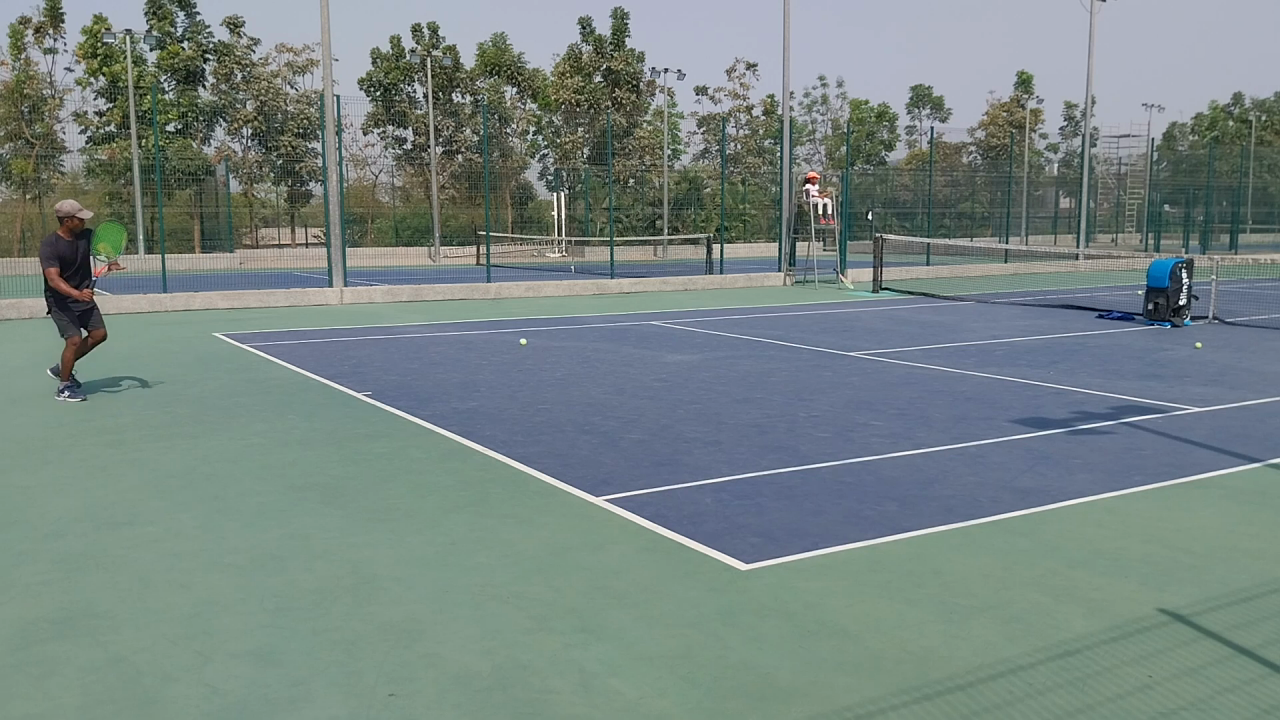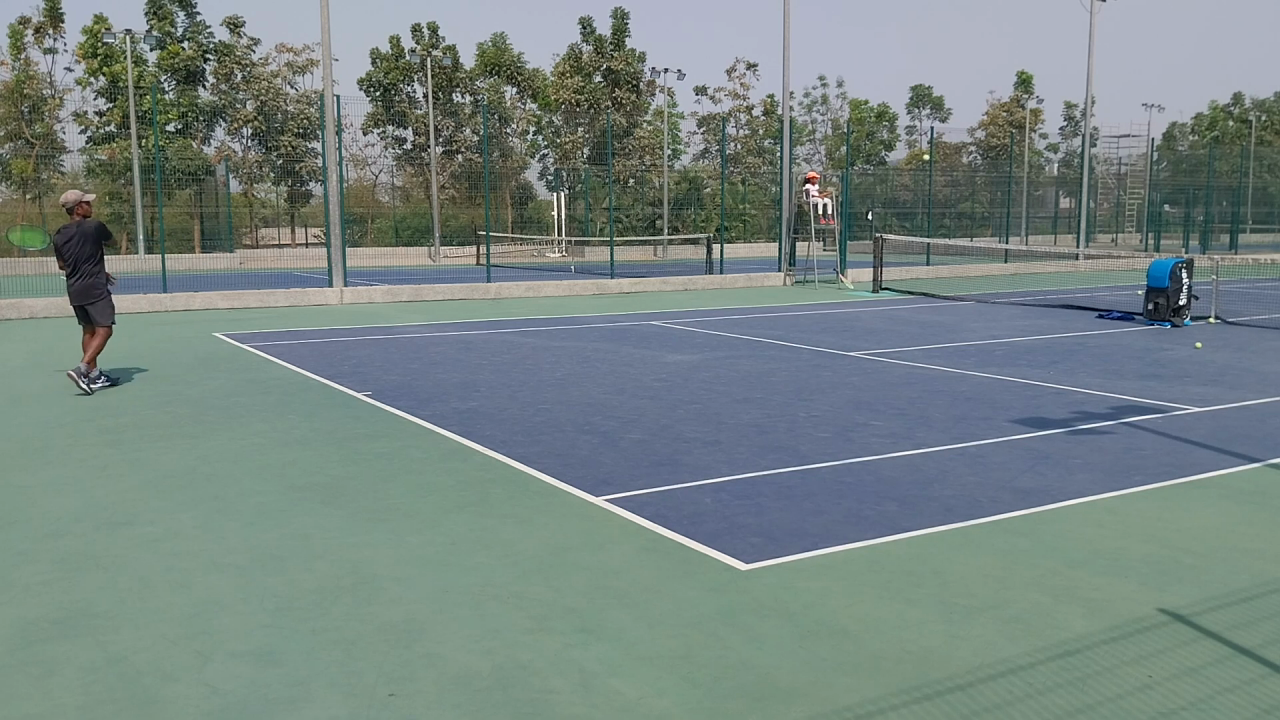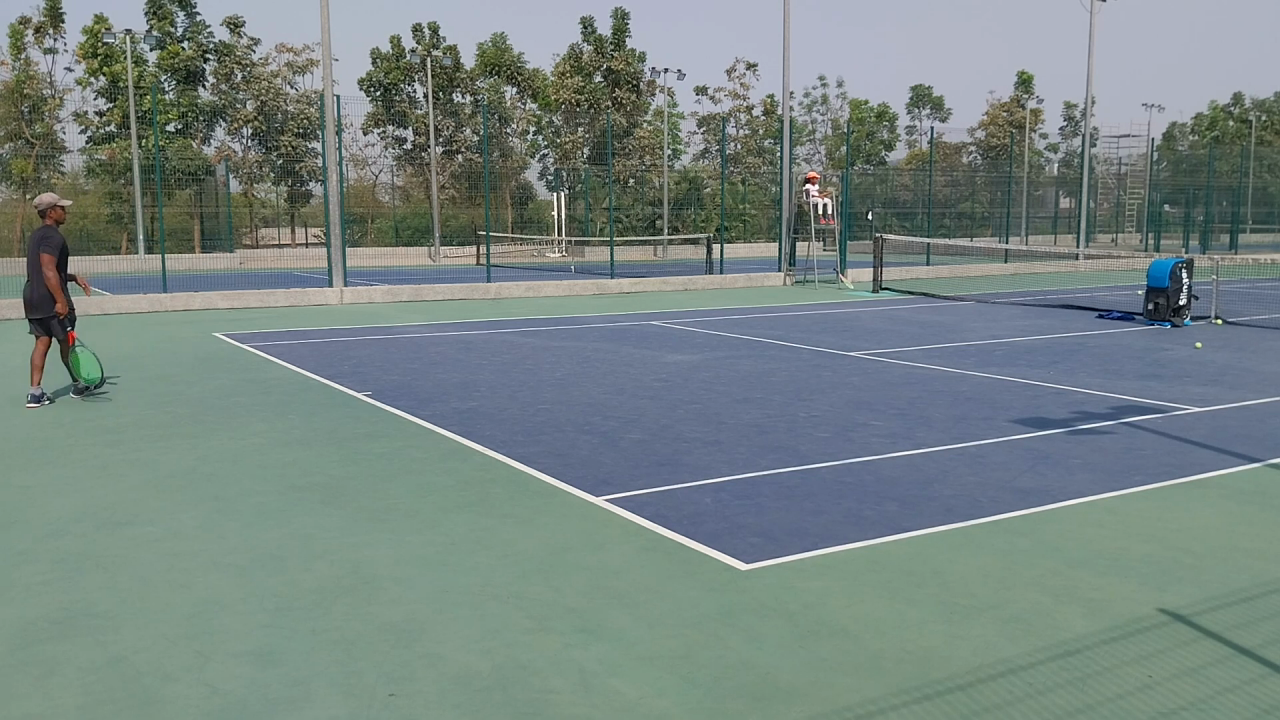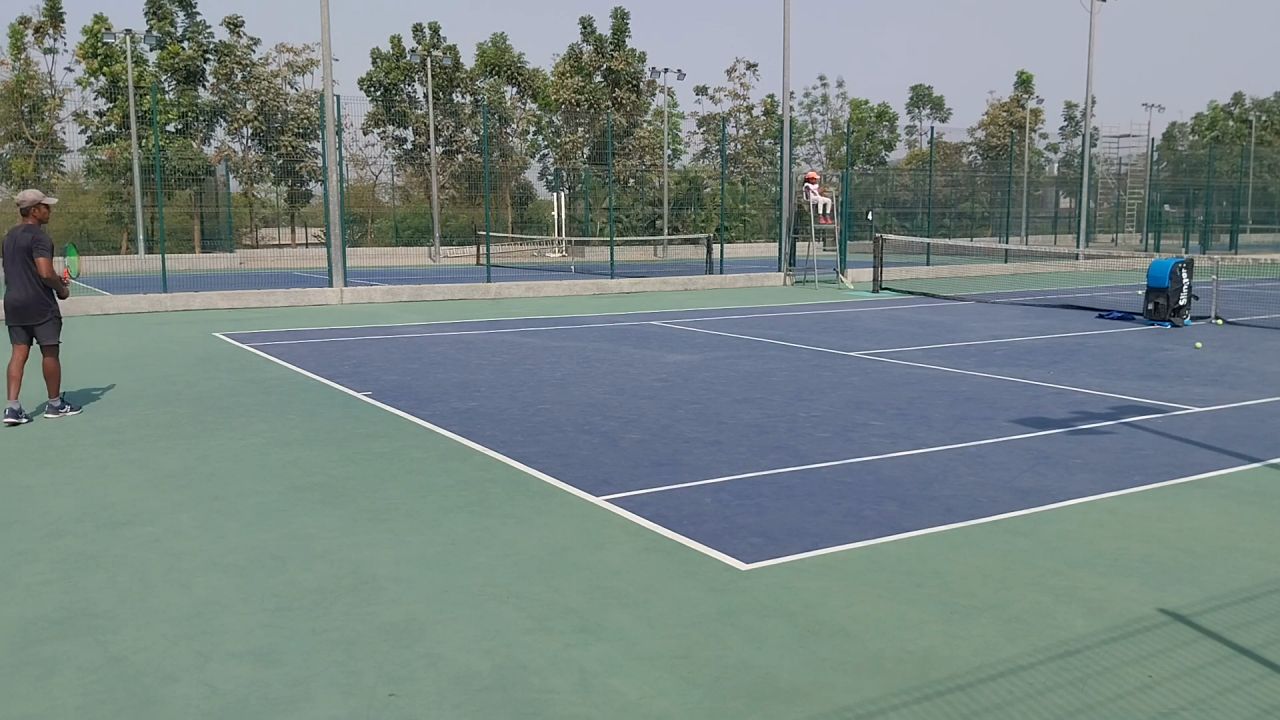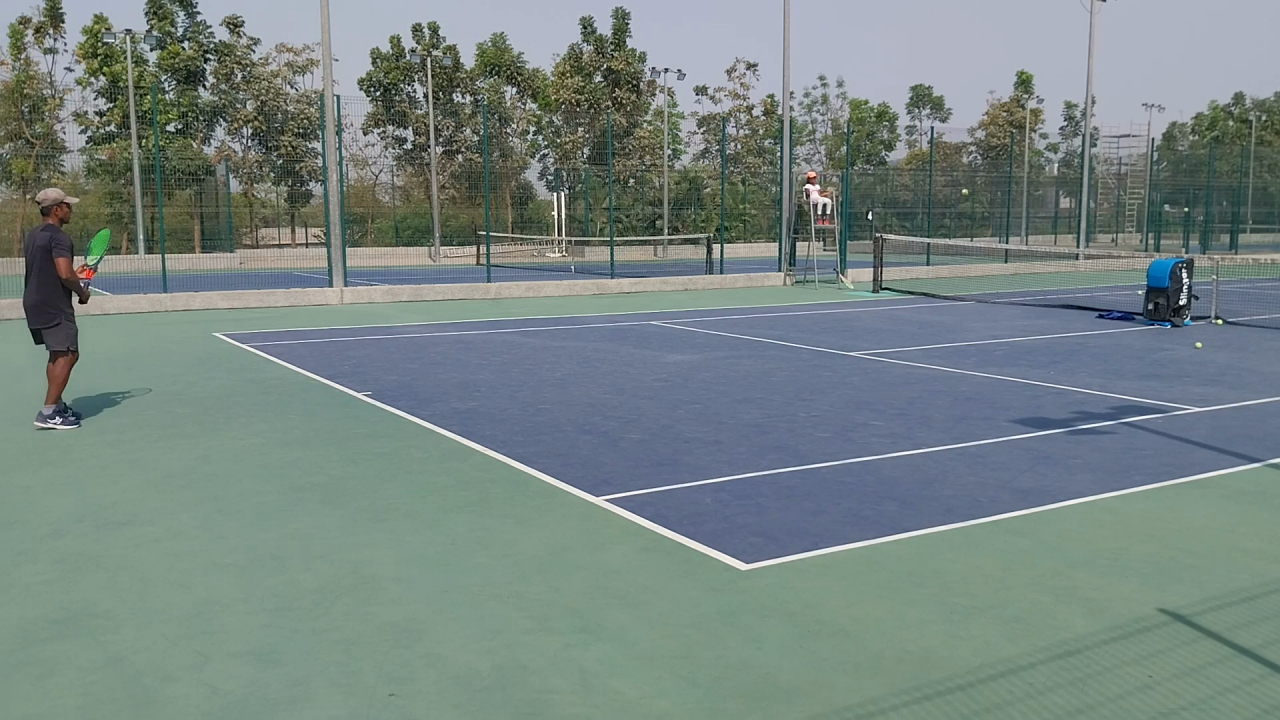
dt=1s
person 1, frame 1
left shoulder: (85, 234)
right shoulder: (50, 245)
right elbow: (53, 279)
left wrist: (111, 261)
right wrist: (76, 293)
left hip: (83, 299)
right hip: (61, 301)
left knee: (99, 334)
right knee: (75, 340)
left ankle: (61, 368)
right ankle: (63, 386)
person 1, frame 2
left shoulder: (59, 235)
right shoulder: (95, 227)
left elbow: (63, 265)
right elbow: (110, 240)
left hip: (75, 289)
right hip: (95, 288)
left knee: (89, 330)
right knee: (104, 330)
left ankle: (94, 375)
right ankle: (81, 369)
person 1, frame 3
left shoulder: (38, 235)
right shoulder: (52, 236)
right elbow: (48, 270)
left wrist: (74, 278)
right wrist: (61, 301)
left hip: (32, 298)
right hip: (50, 299)
left knee: (42, 342)
right knee: (66, 340)
left ankle: (35, 393)
right ankle: (78, 386)
person 1, frame 4
left shoulder: (10, 237)
right shoulder: (39, 237)
right elbow: (45, 273)
left wrist: (54, 281)
right wrist: (61, 288)
left hip: (14, 302)
right hip: (40, 304)
left knee: (19, 353)
right knee: (50, 352)
left ankle: (12, 407)
right ankle: (55, 404)
person 1, frame 5
left shoulder: (33, 235)
right shoulder: (57, 237)
right elbow: (65, 274)
left wrist: (74, 272)
right wrist: (82, 292)
left hip: (33, 303)
right hip: (54, 305)
left knee: (57, 355)
right knee: (67, 355)
left ankle: (55, 409)
right ankle: (47, 413)
